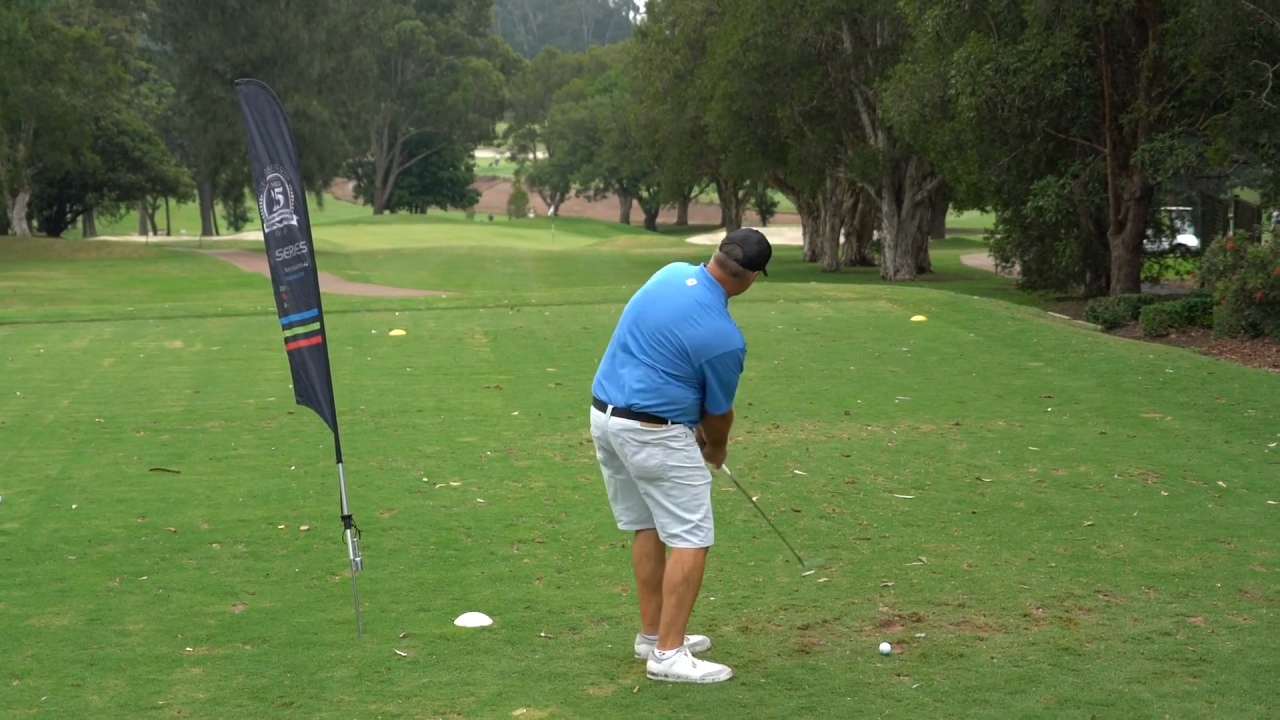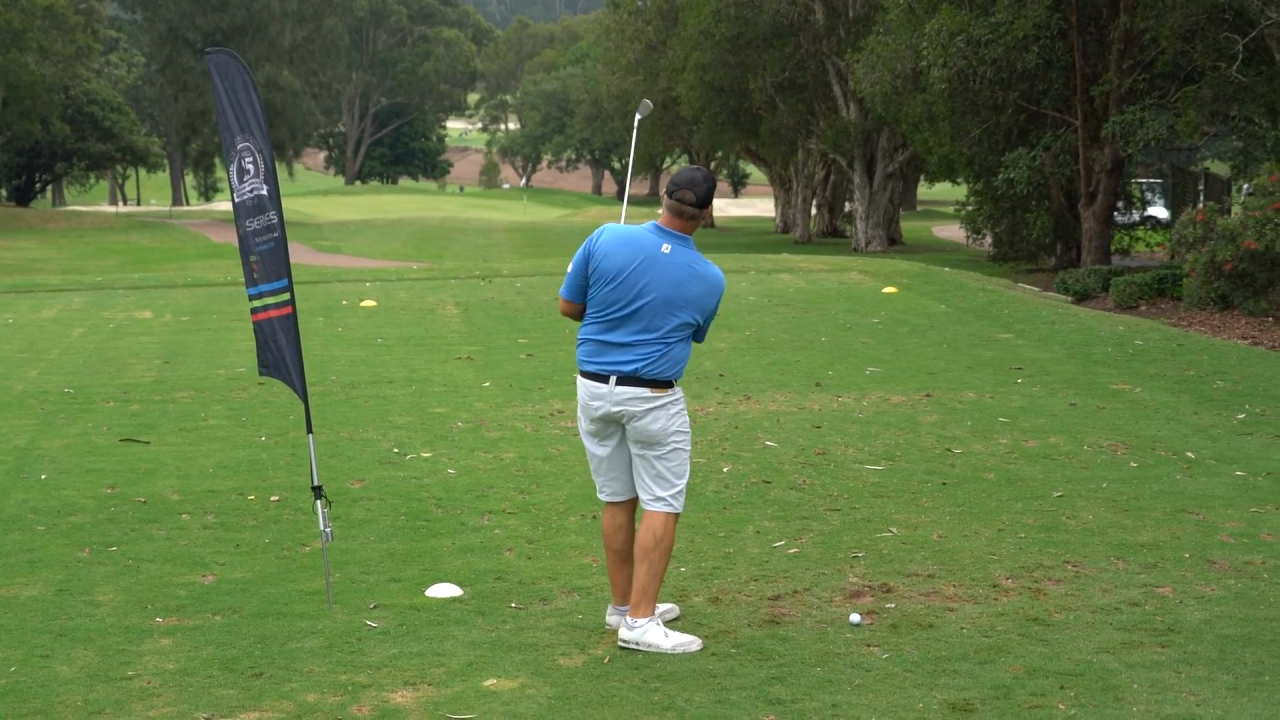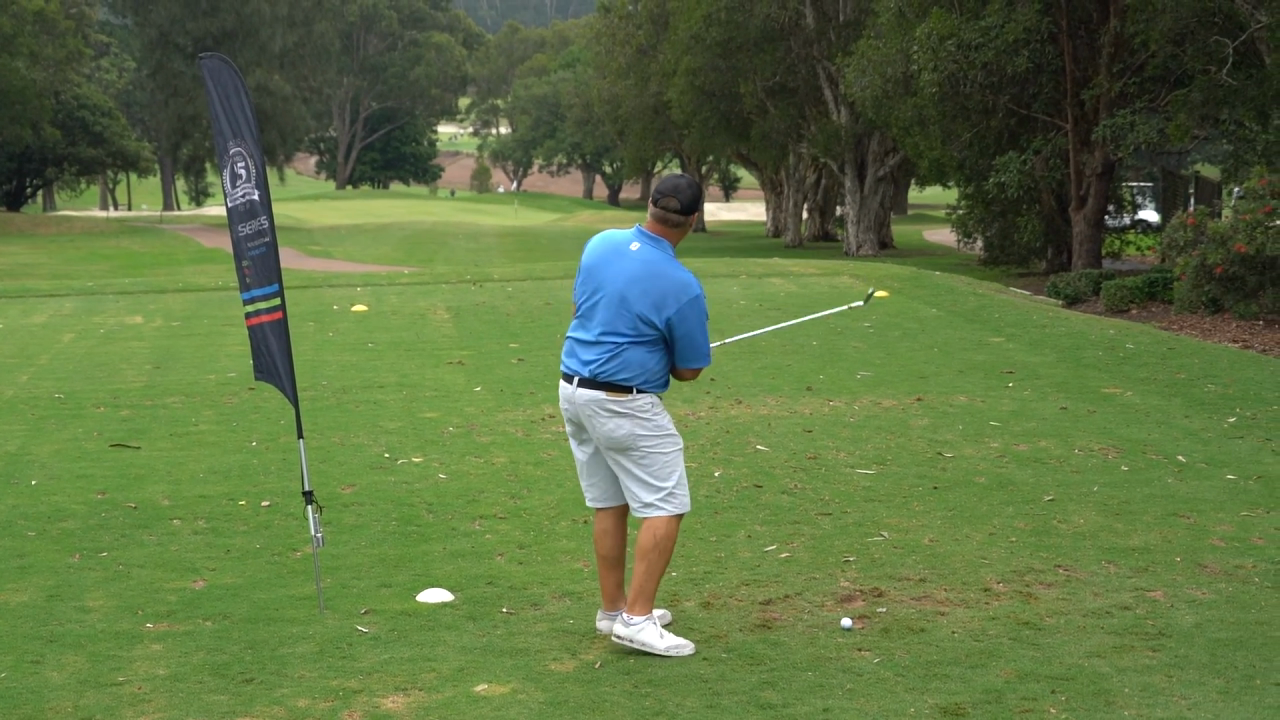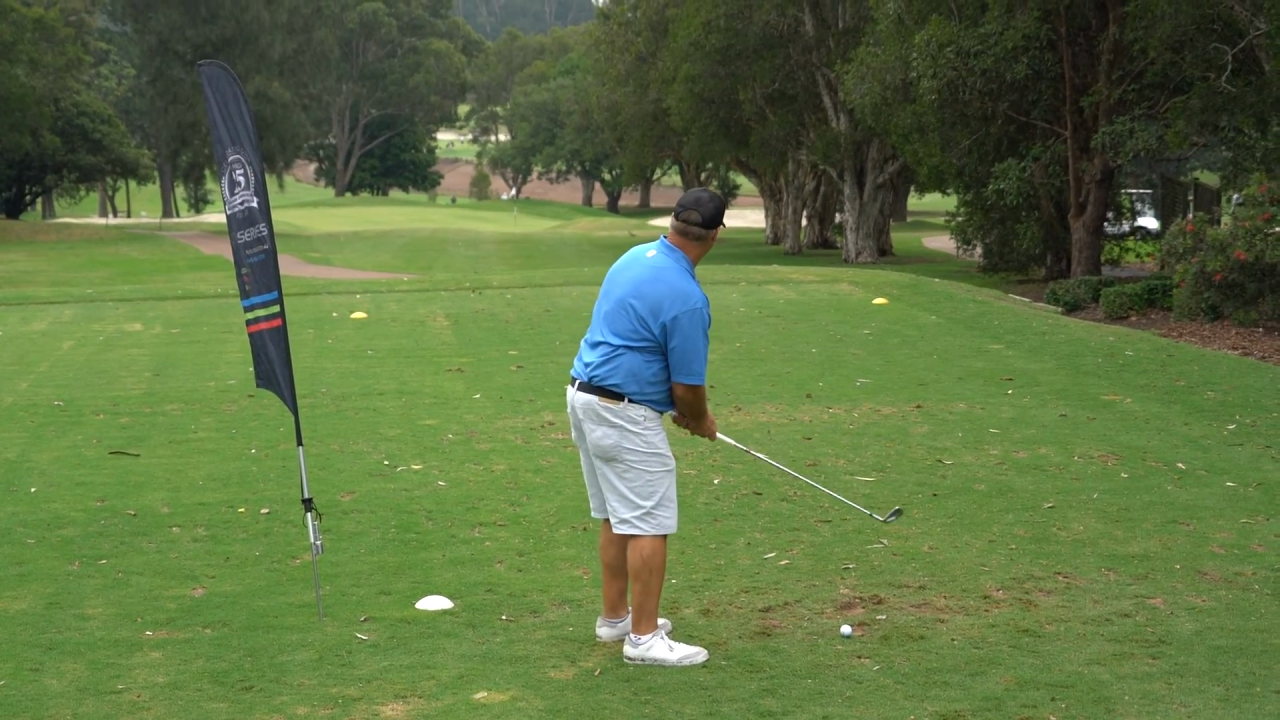
dt=0.4s
person 1, frame 1
left shoulder: (672, 275)
right shoulder: (725, 338)
right elbow: (717, 414)
right wrist: (715, 451)
left hip: (606, 416)
right hip: (654, 433)
left knee: (647, 529)
right knee: (689, 540)
left ankle: (653, 634)
right ankle: (668, 653)
person 1, frame 2
left shoulder: (605, 239)
right shoulder: (709, 279)
left elbow: (568, 306)
left hip: (594, 388)
right hip: (652, 398)
left knee: (617, 500)
right knee: (661, 506)
left ankle: (624, 605)
right ankle: (640, 621)
person 1, frame 3
left shoulder: (601, 243)
right shoulder: (682, 287)
right elbow: (690, 371)
left hip: (577, 391)
right hip: (624, 403)
left knee: (609, 505)
right knee: (665, 507)
left ankle: (614, 608)
right ankle: (639, 618)
person 1, frame 4
left shoulder: (635, 257)
right shoulder: (687, 298)
right elbow: (686, 388)
left wrist: (683, 411)
right wrist: (701, 420)
left hip: (585, 396)
right hip: (623, 413)
left knee: (617, 517)
right knee: (649, 524)
left ankle: (615, 617)
right ankle: (644, 637)
